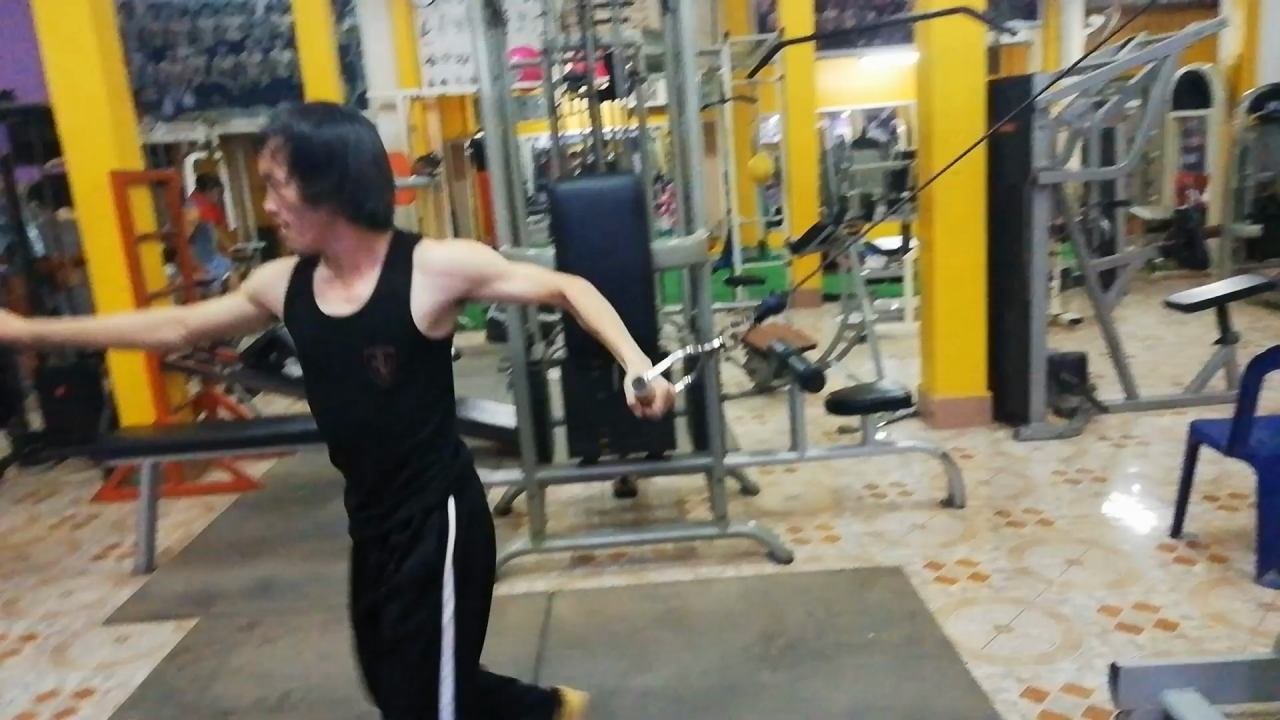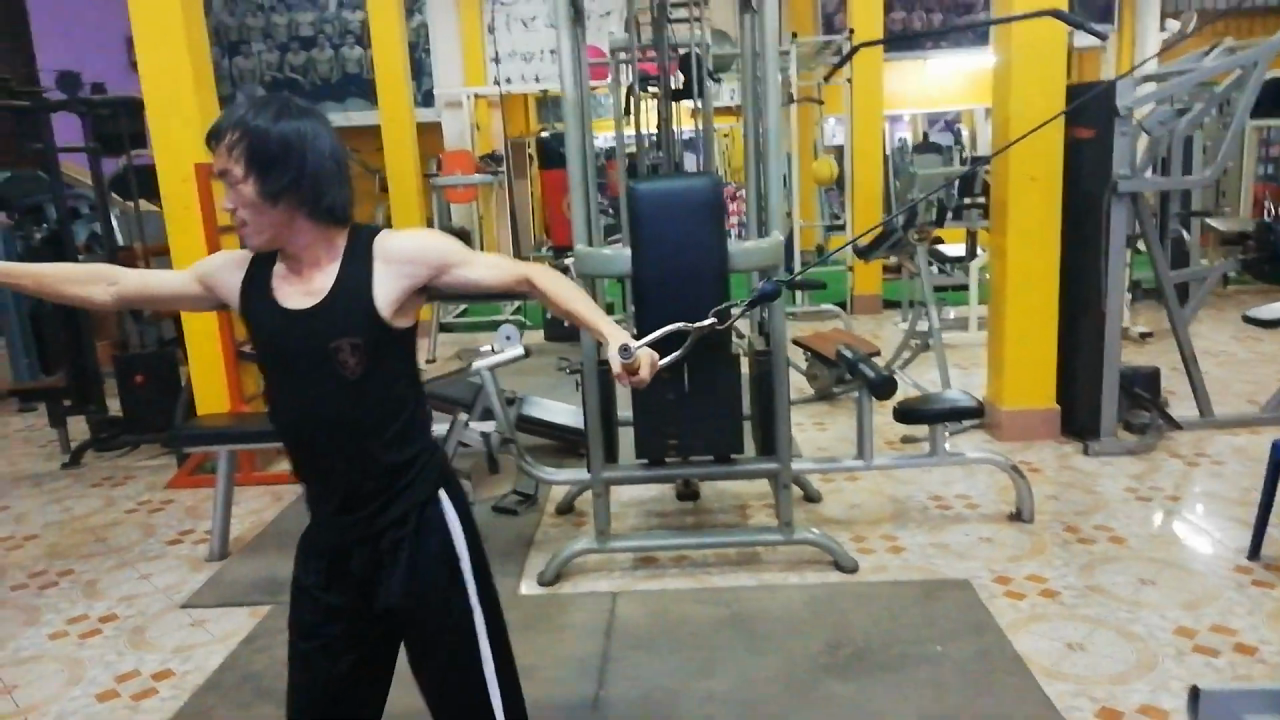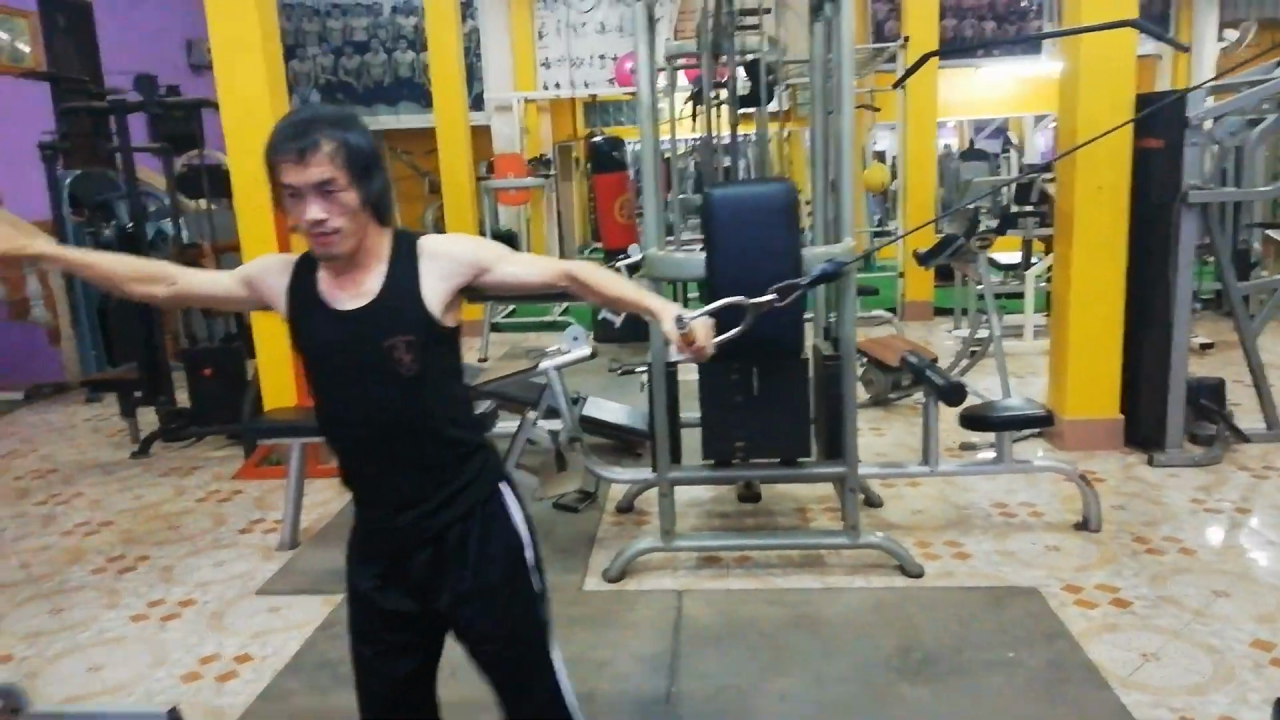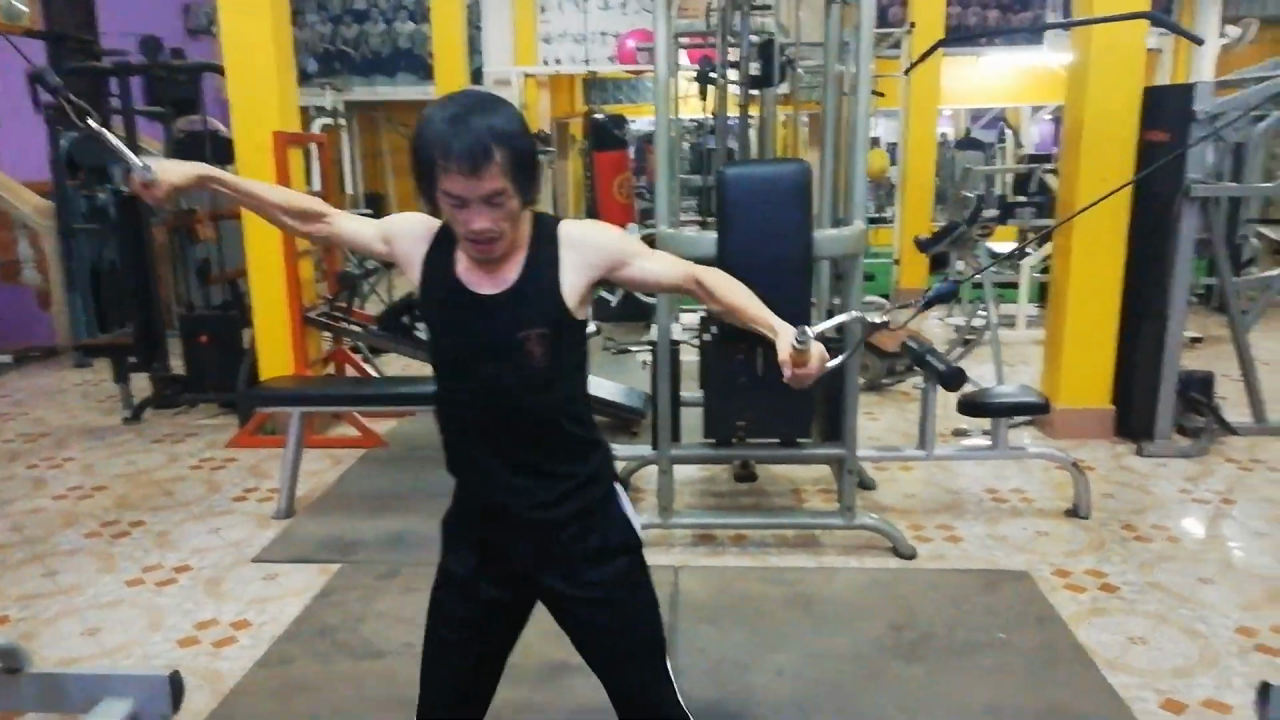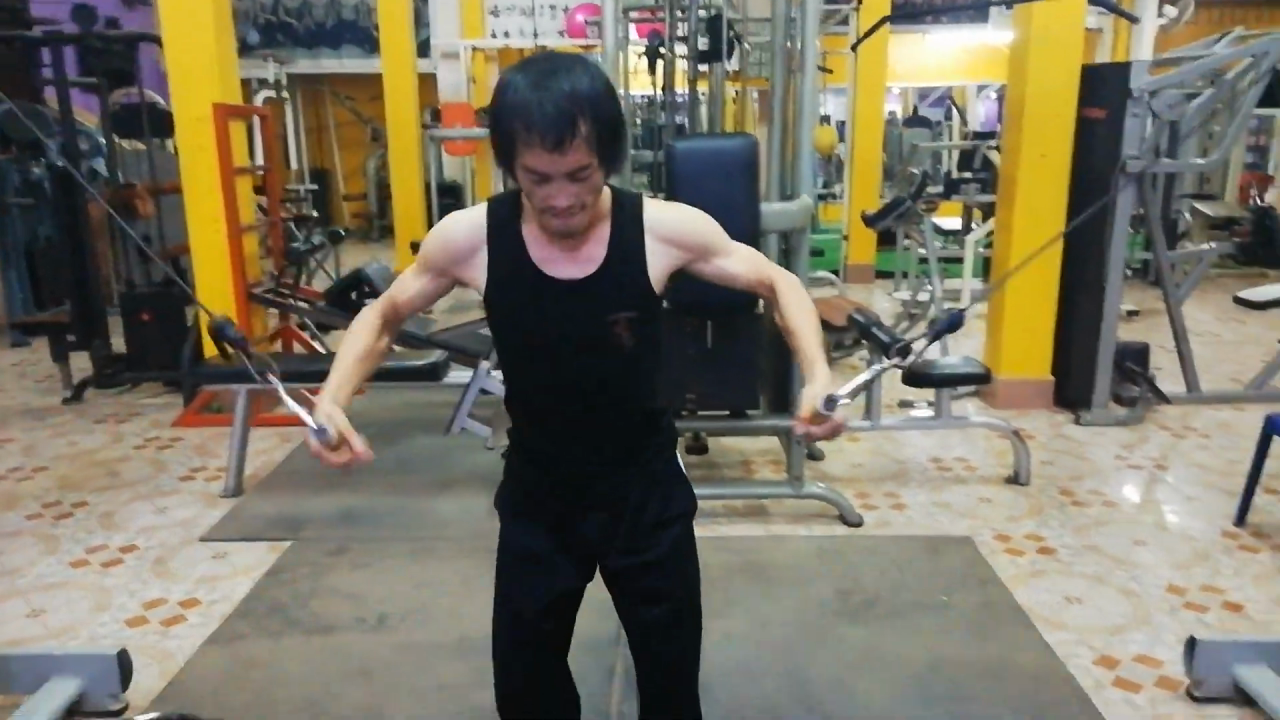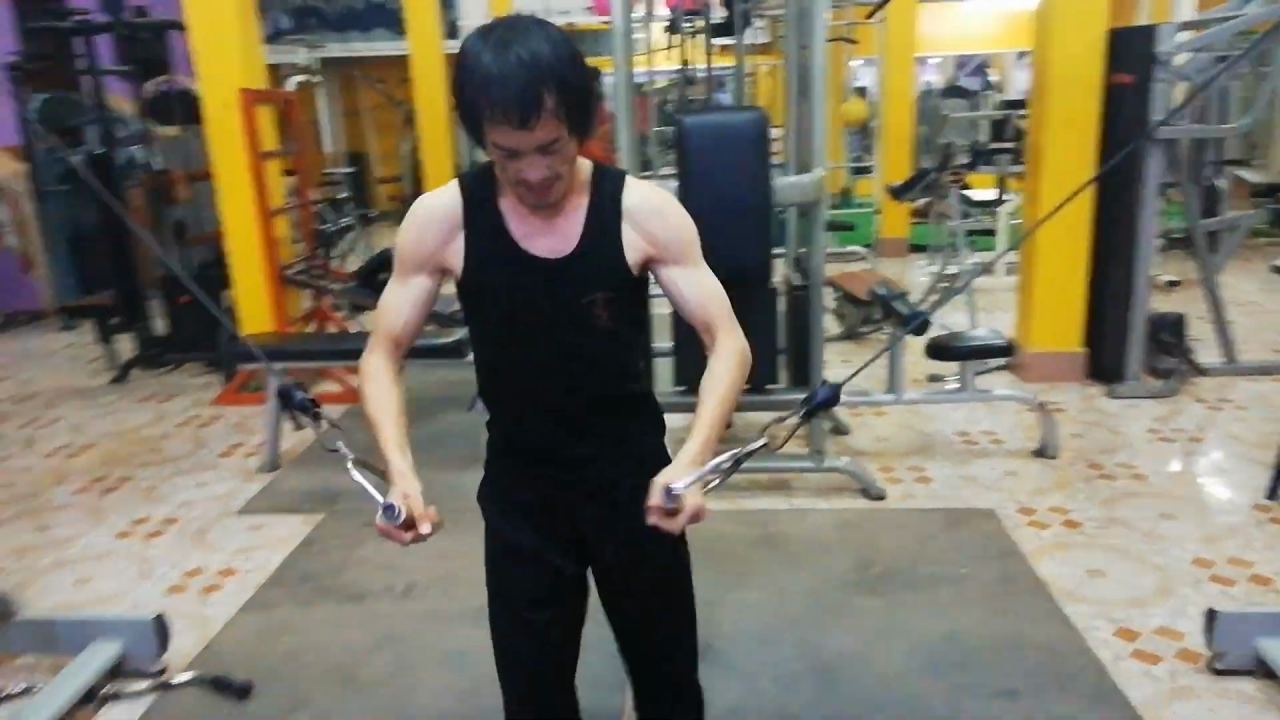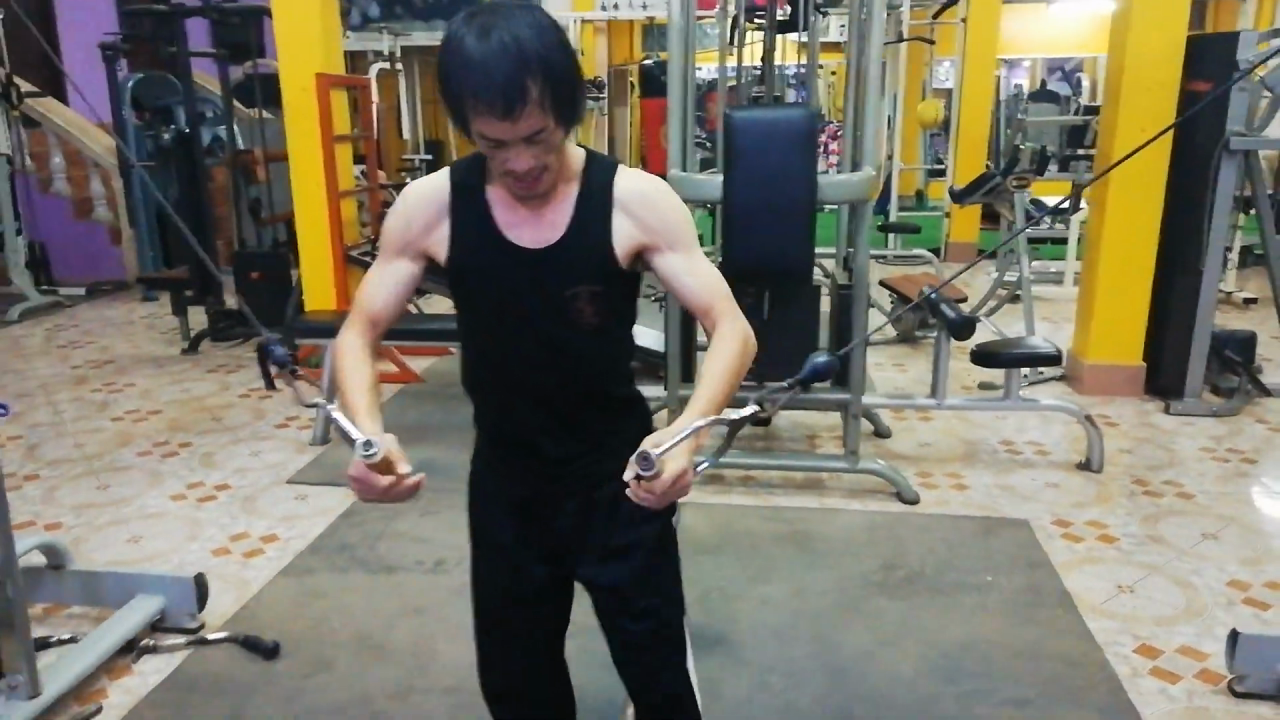
dt=0.4s
person 1, frame 1
left shoulder: (432, 267)
right shoulder: (283, 284)
left elbow: (565, 289)
right elbow: (176, 328)
left wrist: (634, 360)
left hip: (437, 522)
right hip: (372, 523)
person 1, frame 2
left shoulder: (395, 258)
right shoulder: (237, 278)
left elbow: (527, 278)
right elbow: (110, 287)
left wrist: (610, 334)
left hip: (418, 526)
right hip: (331, 537)
person 1, frame 3
left shoulder: (440, 261)
right shoulder: (285, 282)
left elbow: (568, 275)
right elbow: (160, 283)
left wrist: (661, 311)
left hip: (474, 526)
right hip: (381, 541)
person 1, frame 4
left shoulder: (579, 248)
right shoulder: (416, 244)
left elbow: (698, 280)
right elbow: (318, 217)
left wrist: (778, 329)
right wrist: (208, 177)
left hip: (583, 521)
right hip: (479, 525)
person 1, frame 5
left shoulder: (663, 228)
right shoulder: (470, 237)
left elbow: (778, 285)
right elbow: (382, 316)
left wrist: (816, 374)
right wrist: (334, 398)
left hip: (645, 494)
right hip: (535, 502)
person 1, frame 6
left shoulder: (644, 209)
right shoulder: (441, 219)
left elbow: (727, 342)
right elbow: (384, 355)
left wrist: (693, 459)
right wrist: (401, 470)
left hip: (633, 483)
right hip: (519, 495)
person 1, frame 7
left shoulder: (635, 200)
right shoulder: (432, 204)
left elbow: (731, 329)
right elbow: (359, 334)
left wrist: (688, 432)
right wrist: (367, 432)
left hip: (621, 482)
right hip: (505, 485)
